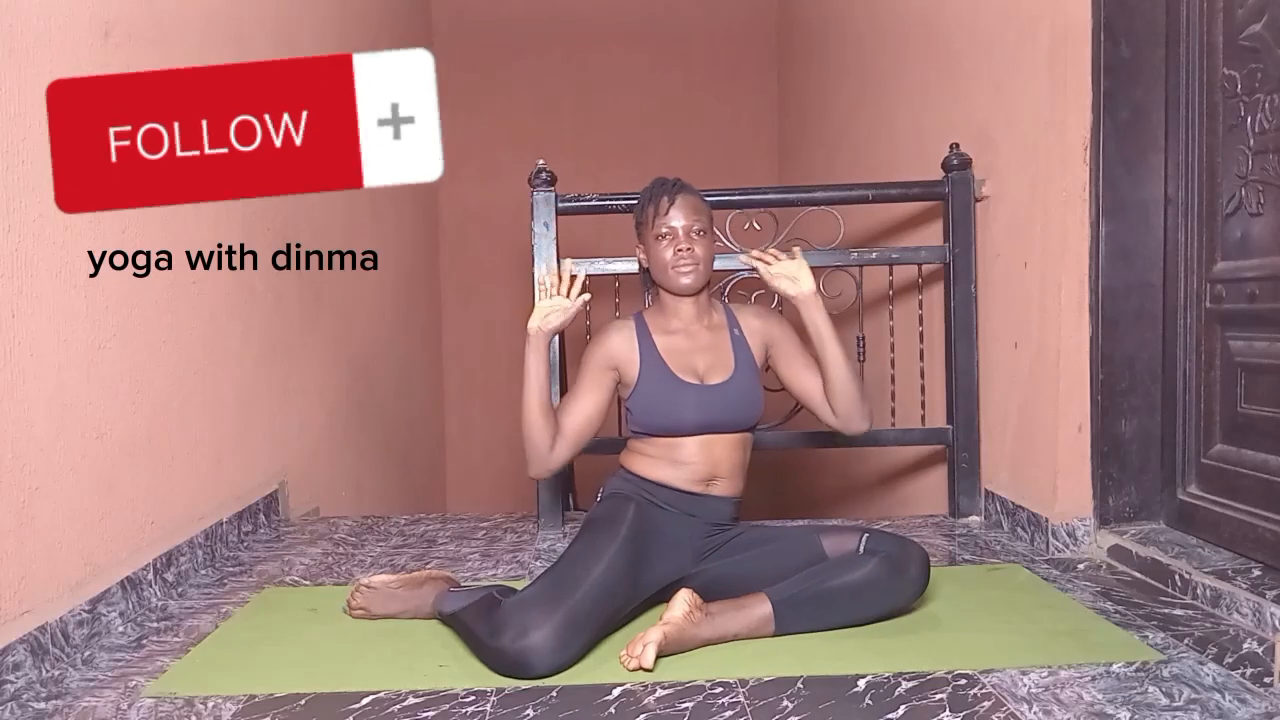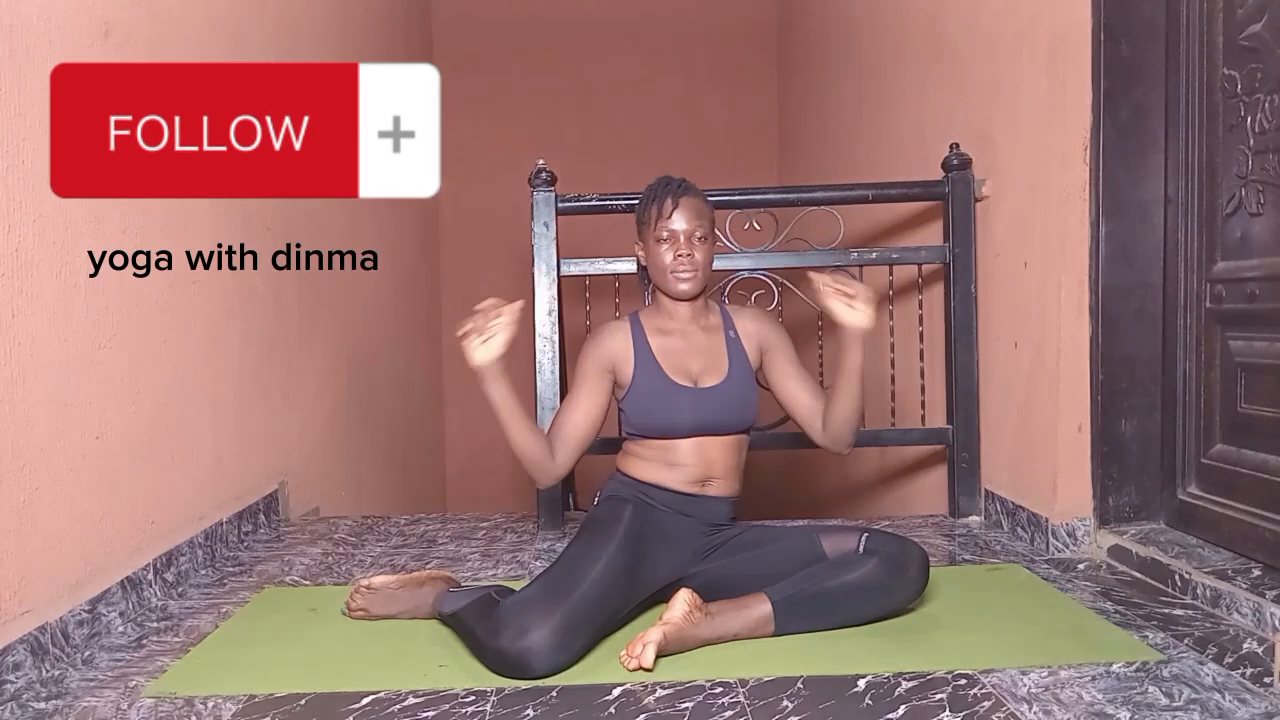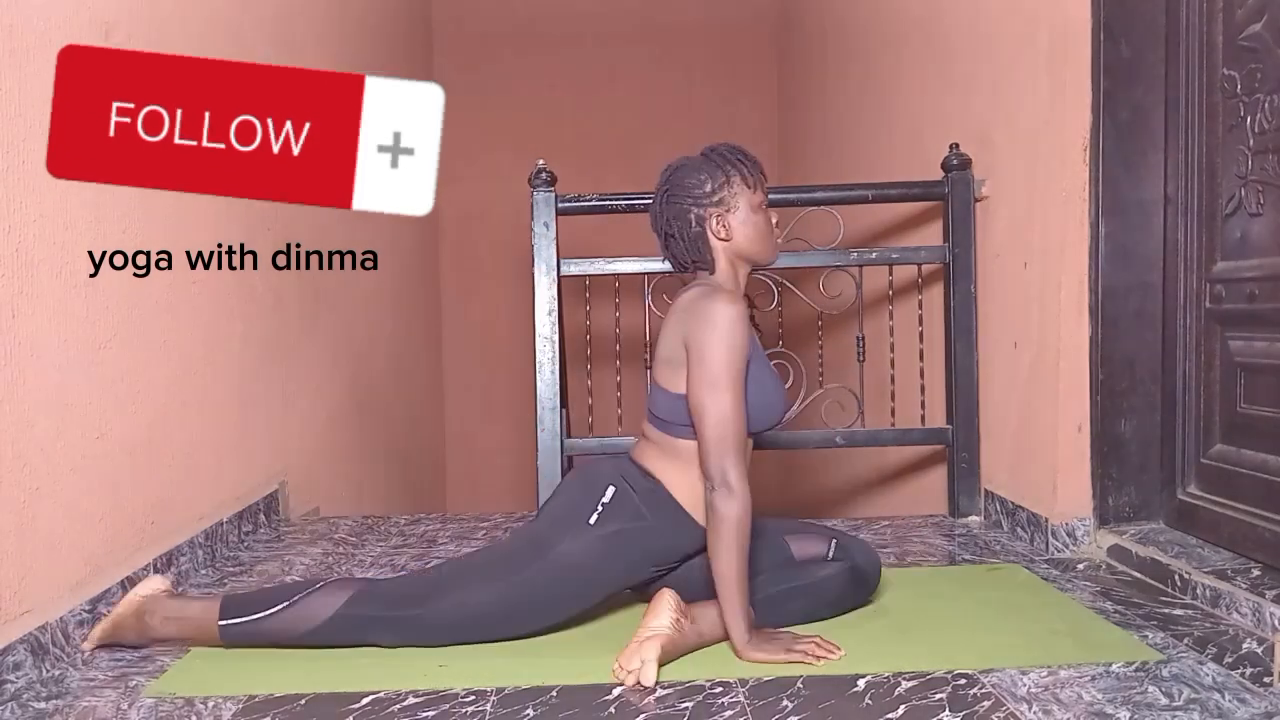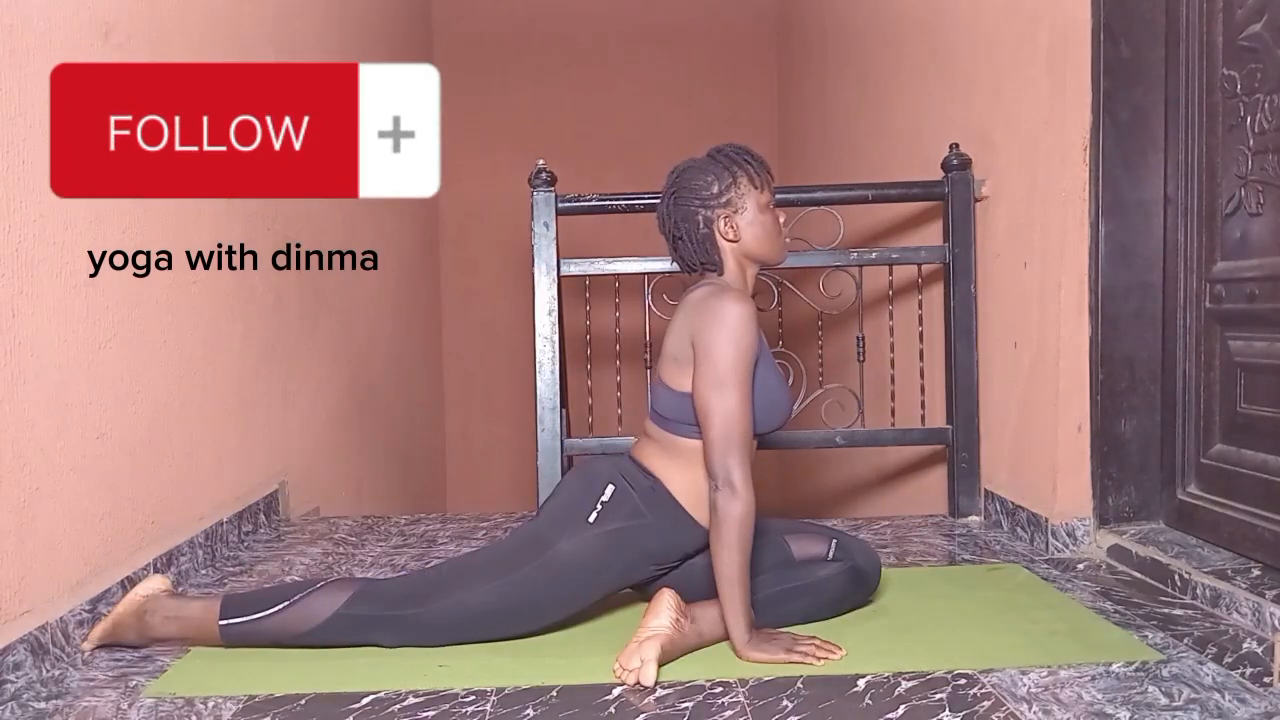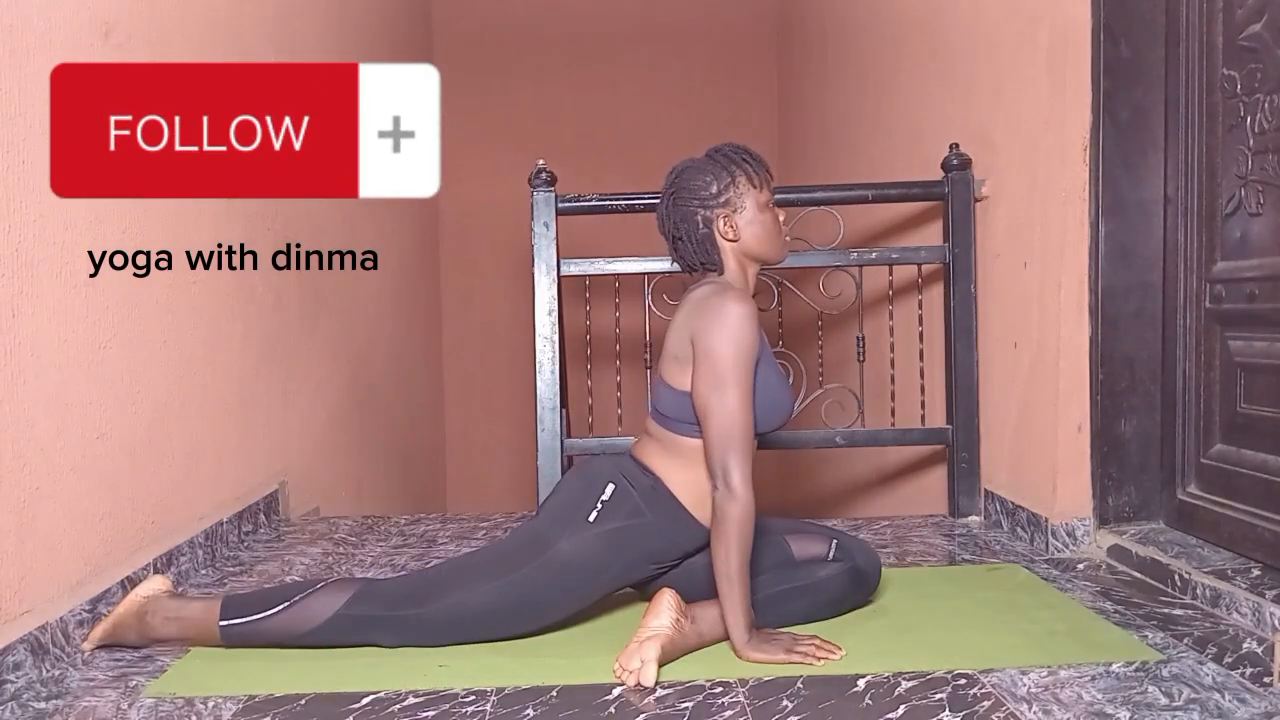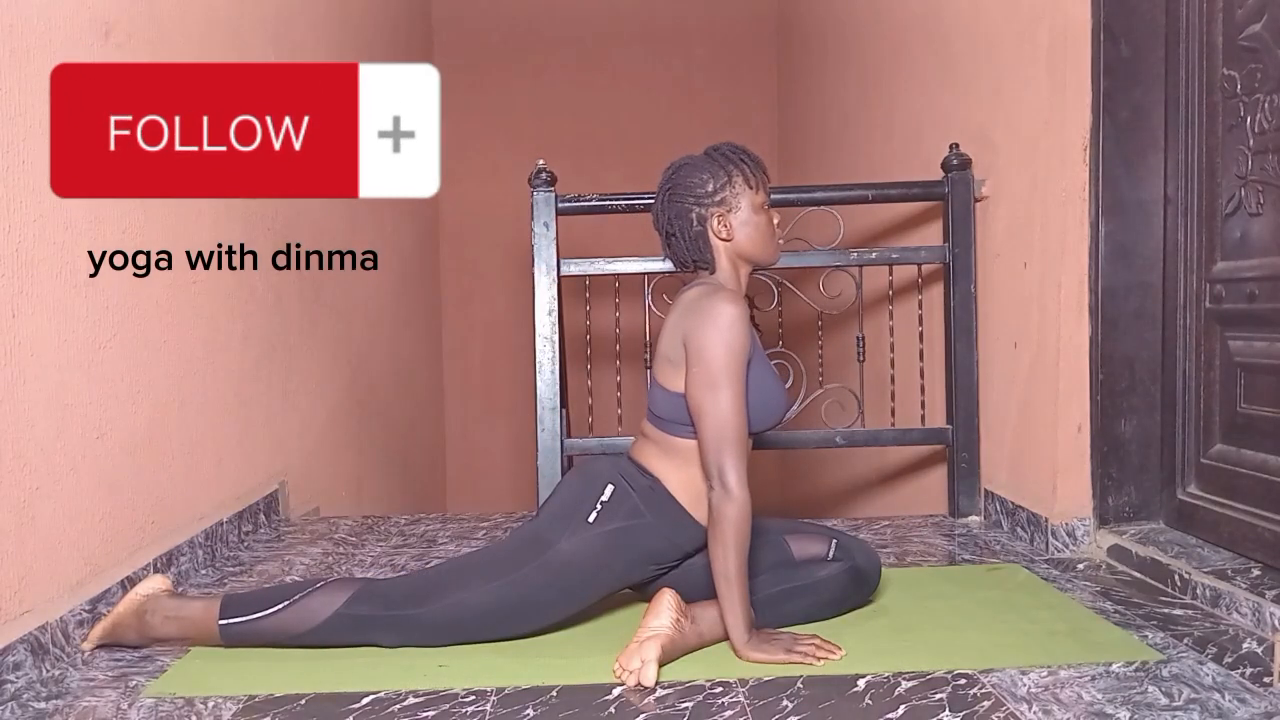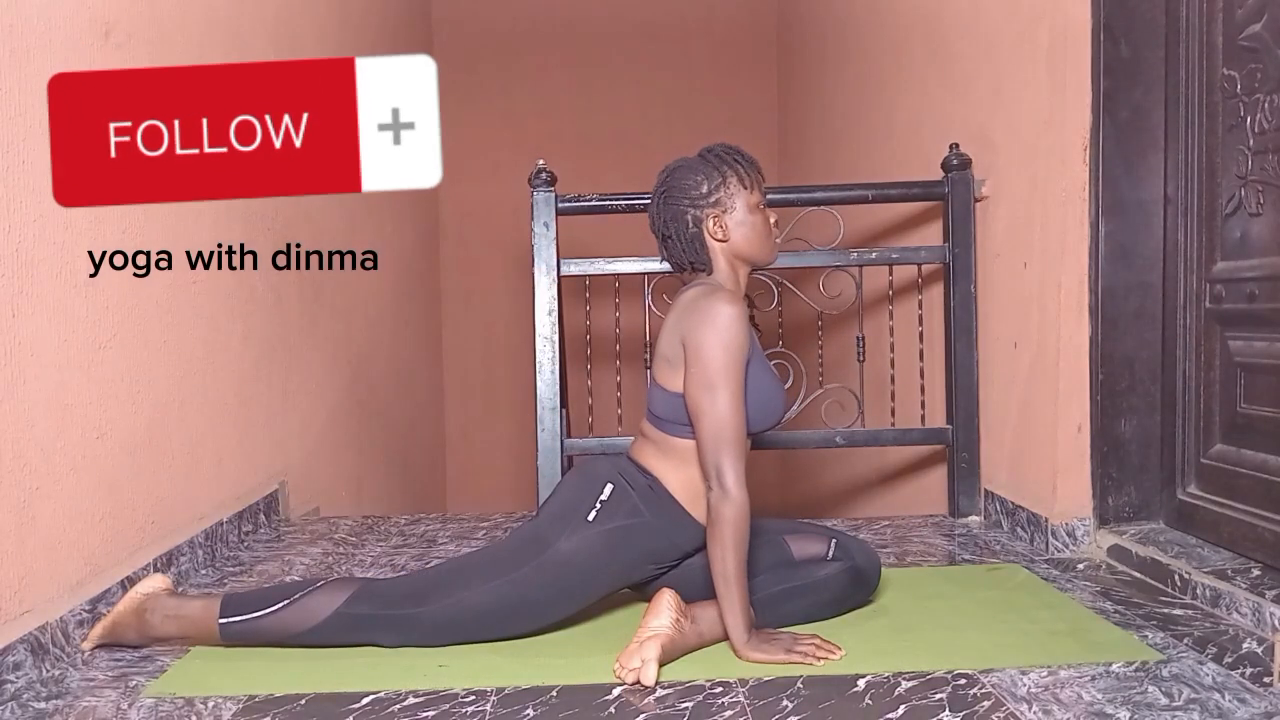
dt=0.7s
person 1, frame 1
left shoulder: (758, 327)
right shoulder: (619, 342)
left elbow: (852, 419)
right elbow: (545, 459)
left wrist: (810, 305)
right wrist: (538, 339)
left hip: (720, 536)
right hip: (638, 517)
left knee: (901, 563)
right knee: (530, 647)
left ankle: (700, 621)
right ankle: (441, 596)
person 1, frame 2
left shoulder: (754, 330)
right shoulder: (613, 343)
left elbow: (834, 436)
right elbow: (548, 465)
left wrist: (853, 336)
right wrist: (491, 369)
left hip: (718, 537)
right hip: (633, 519)
left knee: (900, 563)
right knee: (528, 645)
left ankle: (699, 622)
right ankle: (442, 596)
person 1, frame 3
left shoulder: (712, 305)
right shoulder: (717, 309)
right elbow: (726, 482)
right wrist: (744, 632)
left hip: (659, 533)
right hip: (617, 520)
left knee: (852, 565)
right knee: (402, 608)
left ankle: (684, 619)
right ankle: (173, 614)
person 1, frame 4
left shoulder: (716, 303)
right shoulder: (726, 310)
right elbow: (730, 485)
right wrist: (746, 634)
left hip: (660, 530)
right hip: (616, 517)
left knee: (851, 565)
right knee: (404, 607)
left ankle: (686, 616)
right ankle: (168, 614)
person 1, frame 5
left shoulder: (720, 304)
right shoulder: (727, 310)
right elbow: (732, 482)
right wrist: (745, 633)
left hip: (661, 531)
right hip: (617, 516)
left knee: (851, 565)
right knee: (405, 608)
right ankle: (169, 616)
person 1, frame 6
left shoulder: (713, 304)
right shoulder: (718, 311)
right elbow: (727, 484)
right wrist: (743, 633)
left hip: (659, 532)
right hip: (615, 518)
left knee: (852, 564)
right knee: (402, 608)
left ankle: (684, 616)
right ankle: (168, 616)
person 1, frame 7
left shoulder: (713, 305)
right shoulder: (716, 312)
right elbow: (725, 484)
right wrist: (743, 632)
left hip: (659, 531)
right hip: (613, 518)
left knee: (851, 565)
right knee: (401, 608)
left ankle: (684, 617)
right ankle: (167, 616)
